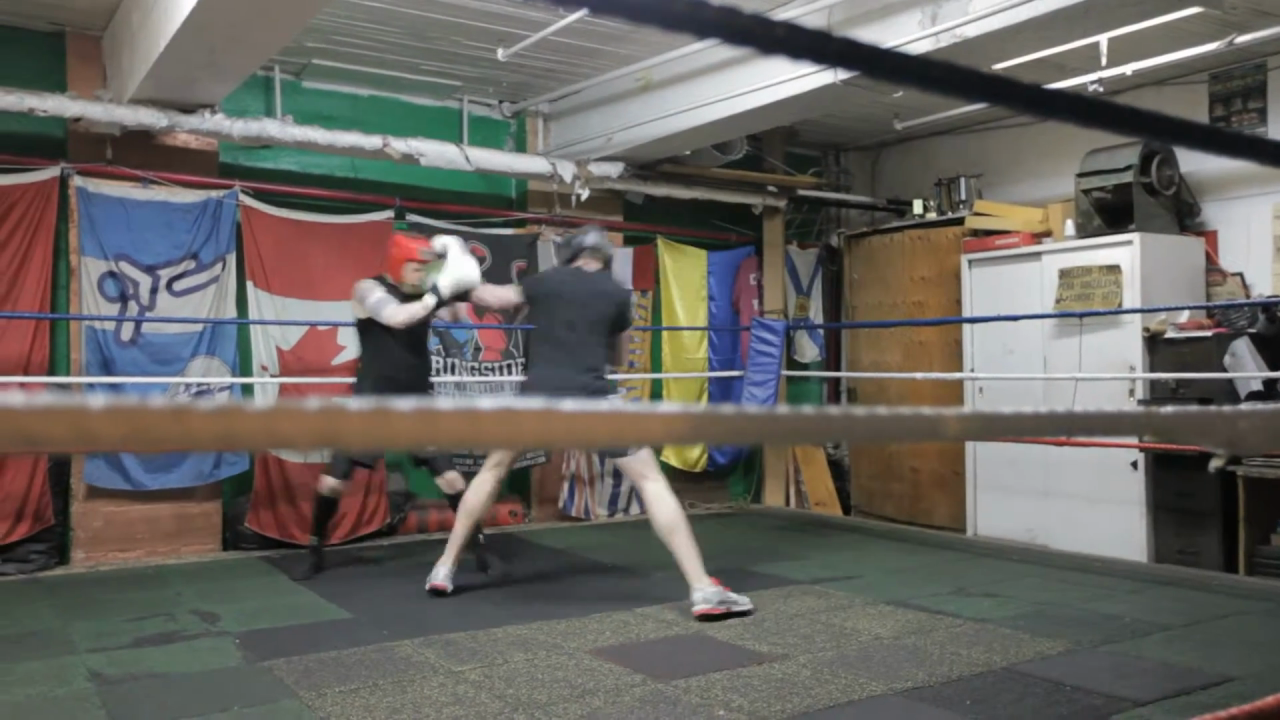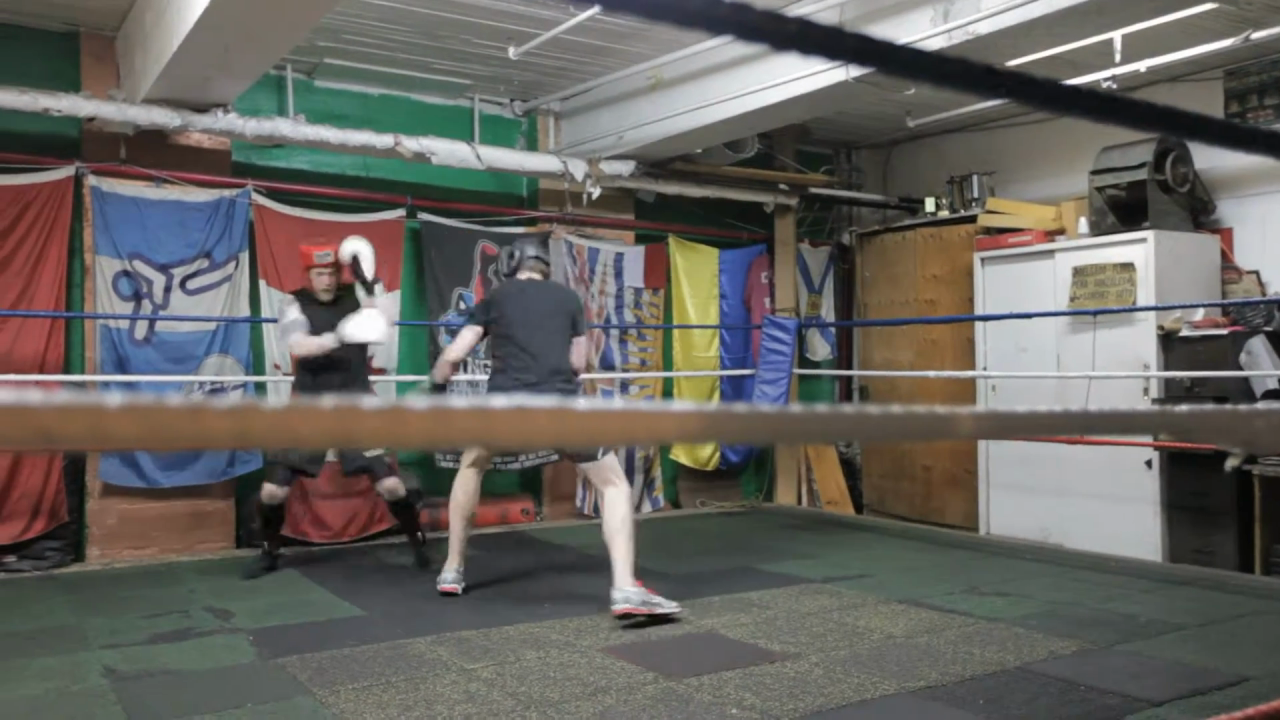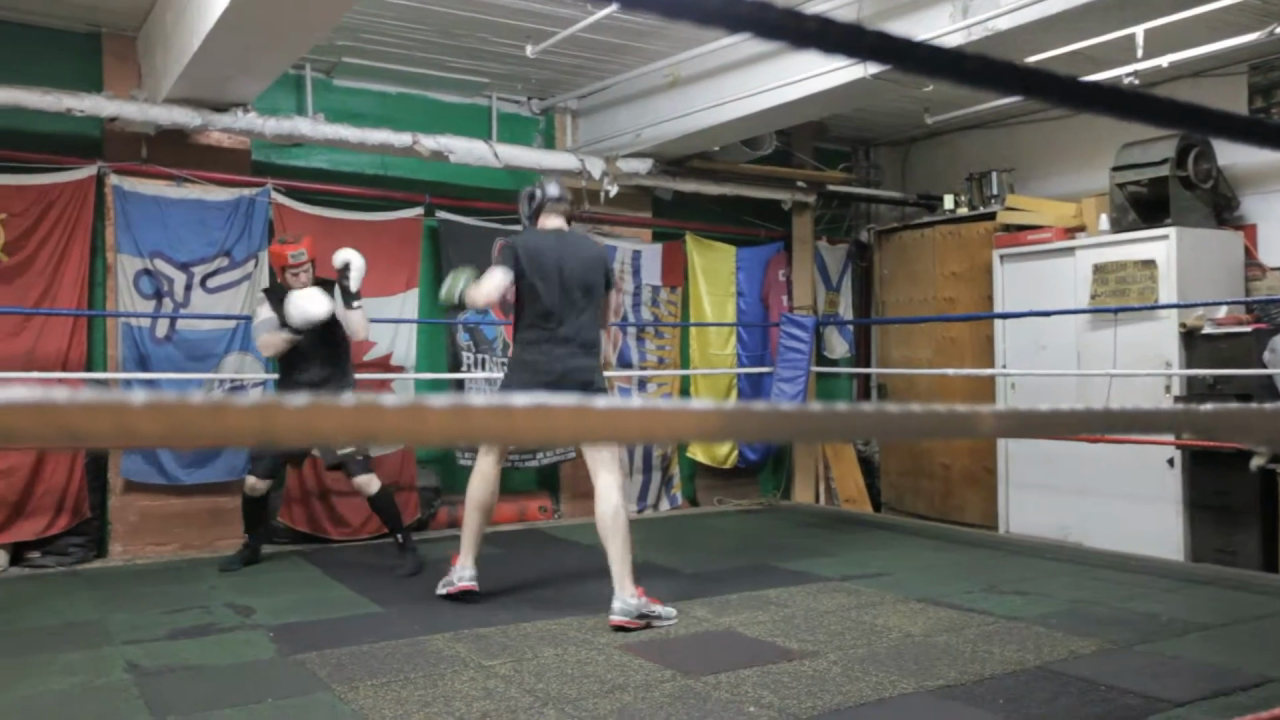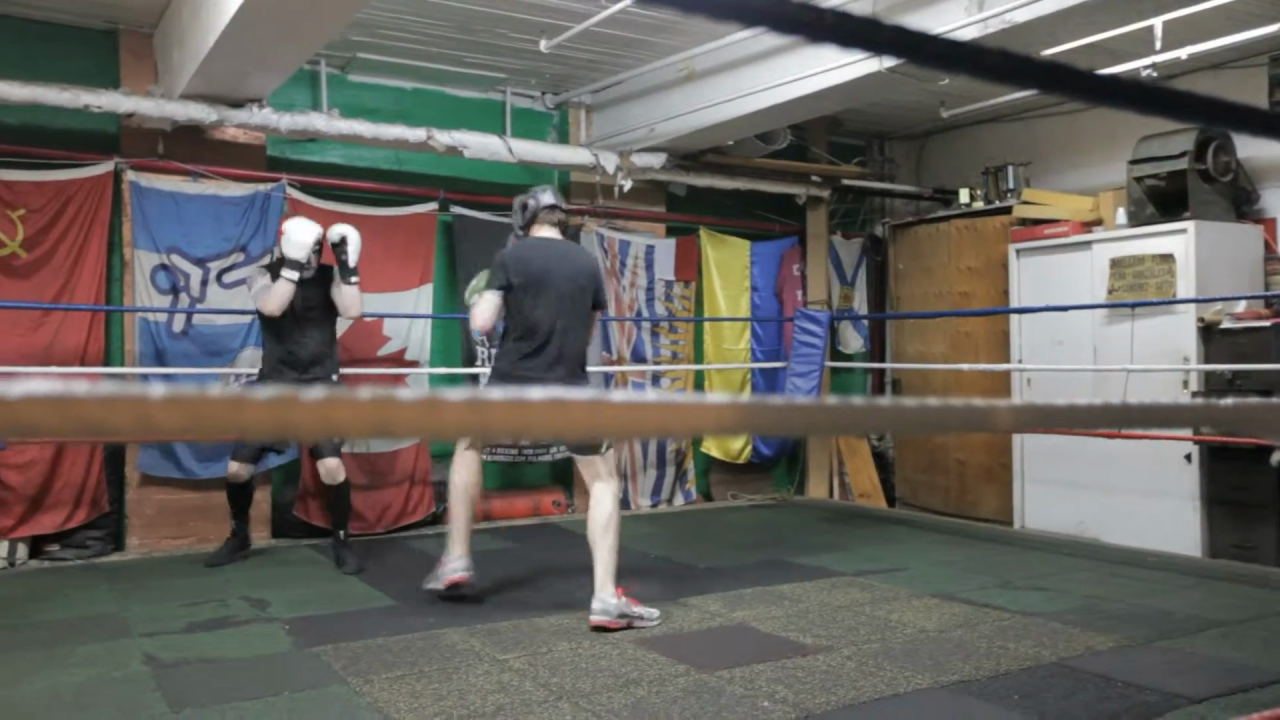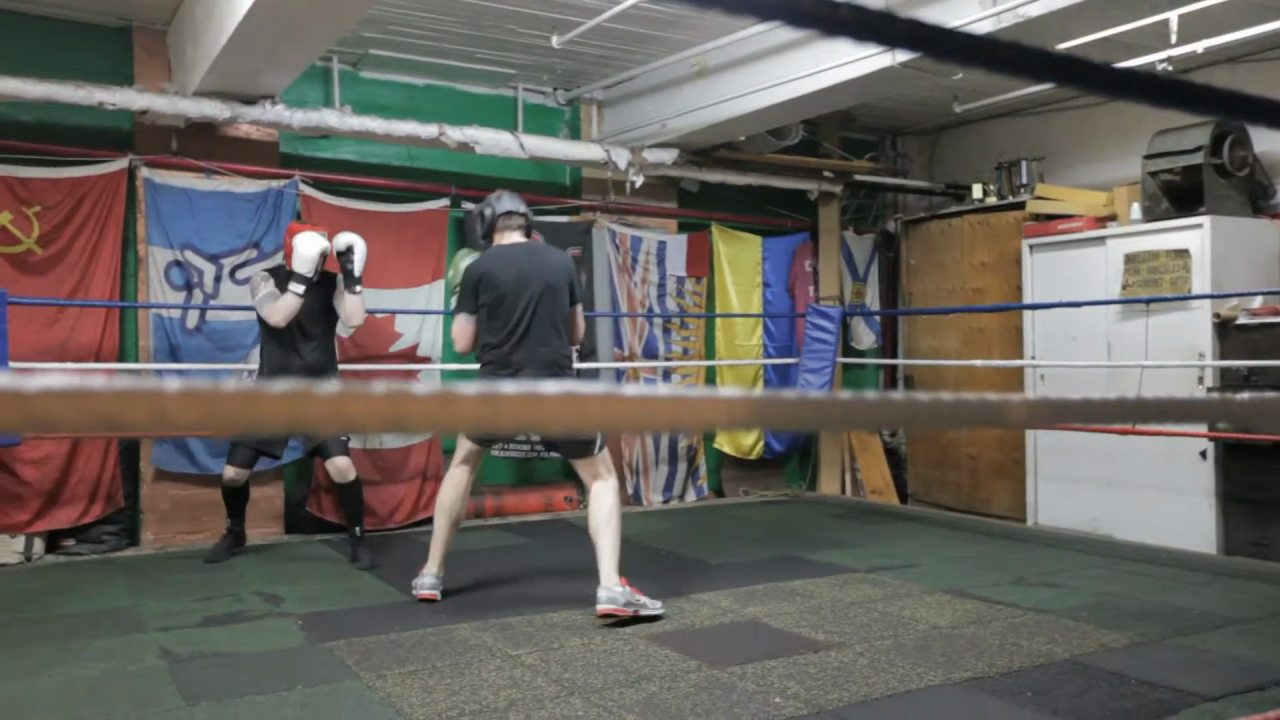
dt=0.3s
person 1, frame 1
left shoulder: (548, 279)
right shoulder: (617, 293)
left elbow: (495, 298)
right elbow: (617, 357)
left hip: (540, 393)
right hip: (589, 394)
left knee: (493, 467)
right knee: (651, 481)
left ankle: (446, 568)
right ankle: (704, 589)
person 1, frame 2
left shoulder: (494, 298)
right shoulder: (568, 297)
left elbow: (455, 353)
left wrist: (434, 381)
right hip: (558, 400)
left knee: (471, 466)
right knee: (615, 486)
left ankle: (452, 571)
right ankle: (627, 589)
person 1, frame 3
left shoulder: (520, 246)
right shoulder: (596, 251)
left elbow: (486, 297)
left wrist: (460, 290)
left hip: (527, 372)
right hip: (581, 373)
left knee: (489, 457)
right knee: (607, 476)
left ankle: (464, 568)
right ankle: (626, 597)
person 1, frame 4
left shoulder: (510, 256)
right shoulder: (588, 262)
left elbow: (482, 324)
left wrist: (479, 300)
left hip: (511, 383)
right hip: (566, 387)
left knee: (468, 451)
right knee: (605, 482)
left ankle: (456, 559)
right ankle: (606, 598)
person 1, frame 5
left shoulder: (479, 269)
right shoulder: (561, 261)
left elbow: (462, 343)
left wrist: (462, 299)
left knee: (462, 465)
right knee: (602, 478)
left ankle: (431, 574)
right ankle: (612, 587)
person 2, frame 1
left shoulder: (426, 291)
right shoulder: (368, 289)
left elbow: (458, 316)
right elbow: (397, 317)
left wrist: (458, 285)
right wrist: (439, 295)
right hip: (374, 401)
left knee: (450, 478)
right knee: (331, 481)
left ankle: (479, 546)
right ankle: (315, 552)
person 2, frame 2
left shoulder: (354, 294)
right shoulder: (293, 303)
left elbow: (381, 325)
right elbow: (297, 347)
left wrist: (368, 279)
right wrist: (339, 337)
left knee: (388, 483)
right knee: (273, 488)
left ankle: (419, 543)
right ankle: (269, 552)
person 2, frame 3
left shoulder: (333, 291)
right shoulder: (269, 300)
left elbow: (360, 334)
right elbow: (266, 348)
left wrist: (351, 293)
right wrist: (294, 327)
left hip: (336, 398)
left knee: (363, 477)
right knee: (255, 481)
left ankle: (405, 545)
right ankle: (252, 546)
person 2, frame 4
left shoulder: (330, 277)
right shoulder: (265, 276)
left elbow: (353, 311)
right elbow: (272, 307)
left wrist: (348, 266)
right wrist: (292, 265)
left hip: (320, 384)
right hip: (275, 383)
left knee: (331, 465)
right knee: (238, 467)
left ankle: (341, 543)
right ankle: (238, 537)
person 2, frame 5
left shoulder: (333, 282)
right shoulder: (266, 280)
left elbow: (354, 320)
right elbow: (277, 317)
left wrist: (352, 276)
right wrist: (300, 276)
left knee: (340, 464)
right knee: (234, 471)
left ankle: (357, 541)
right ankle: (234, 533)
